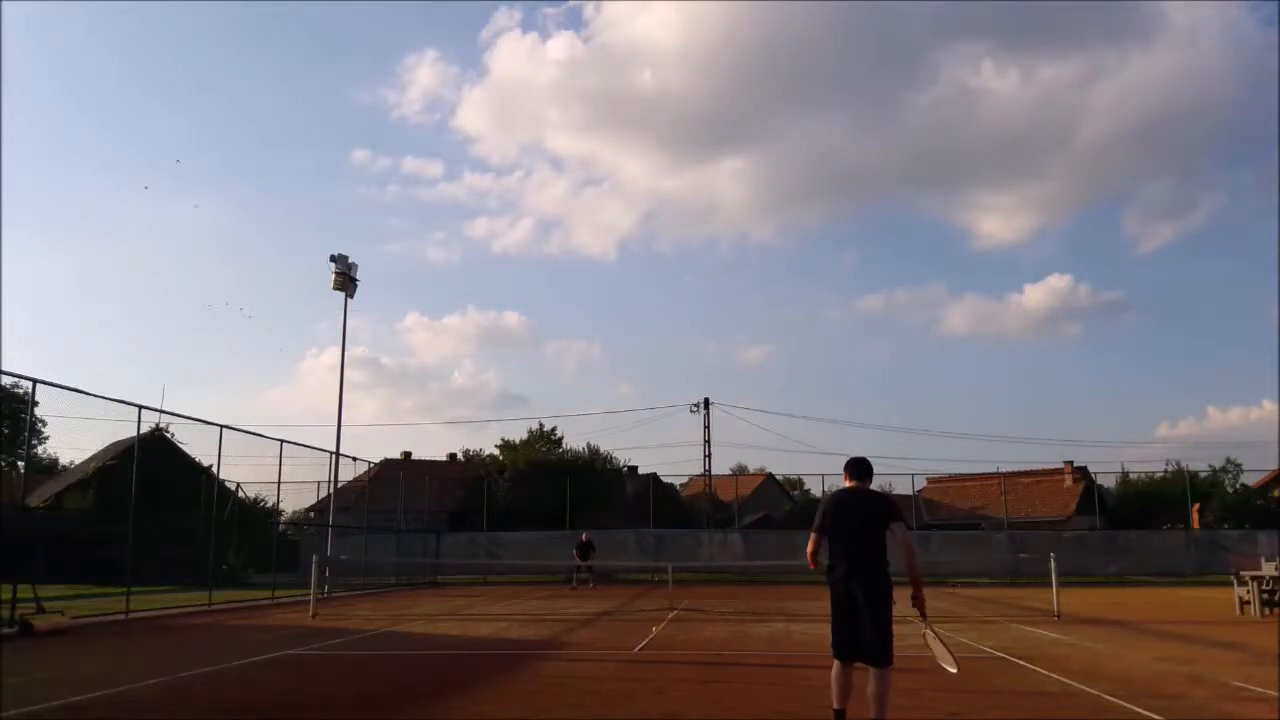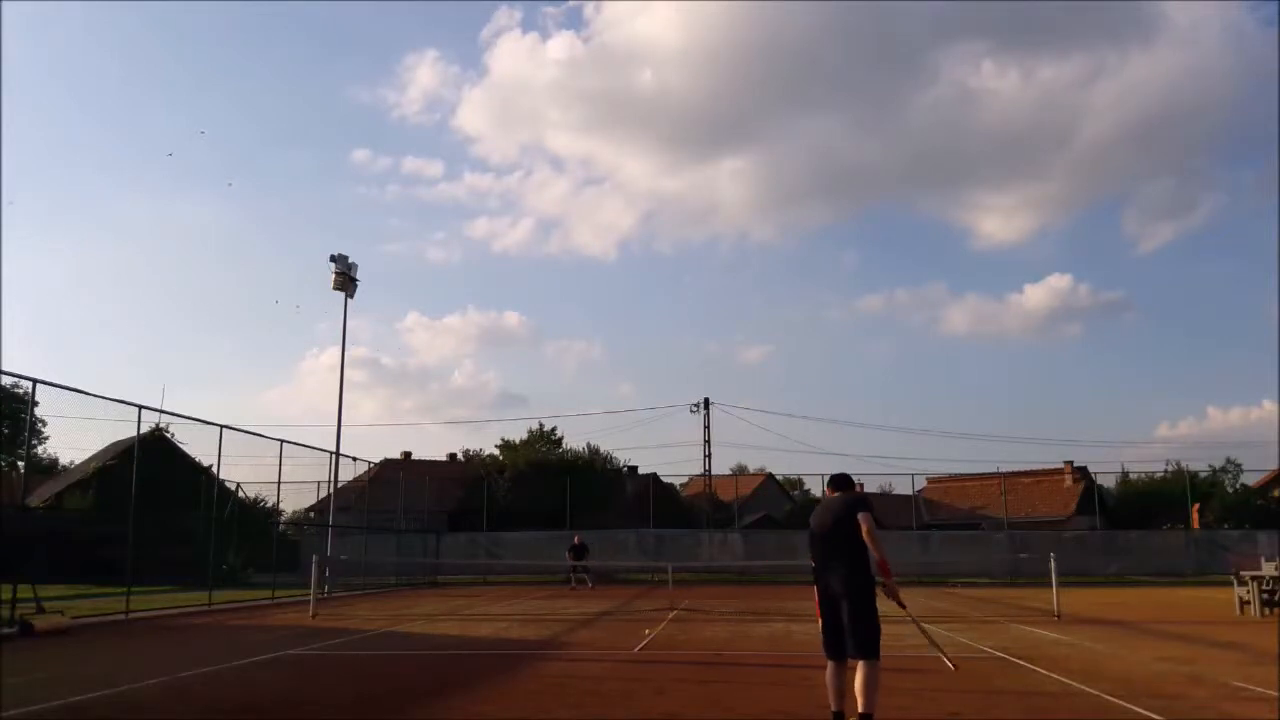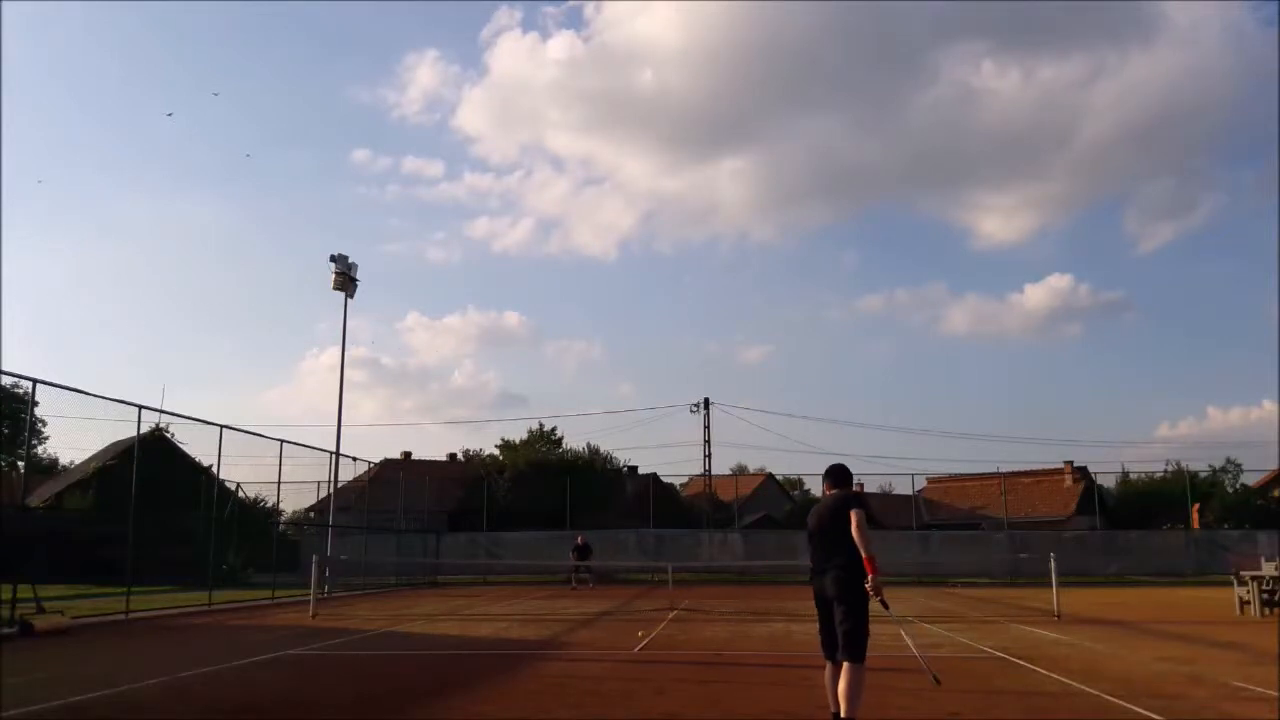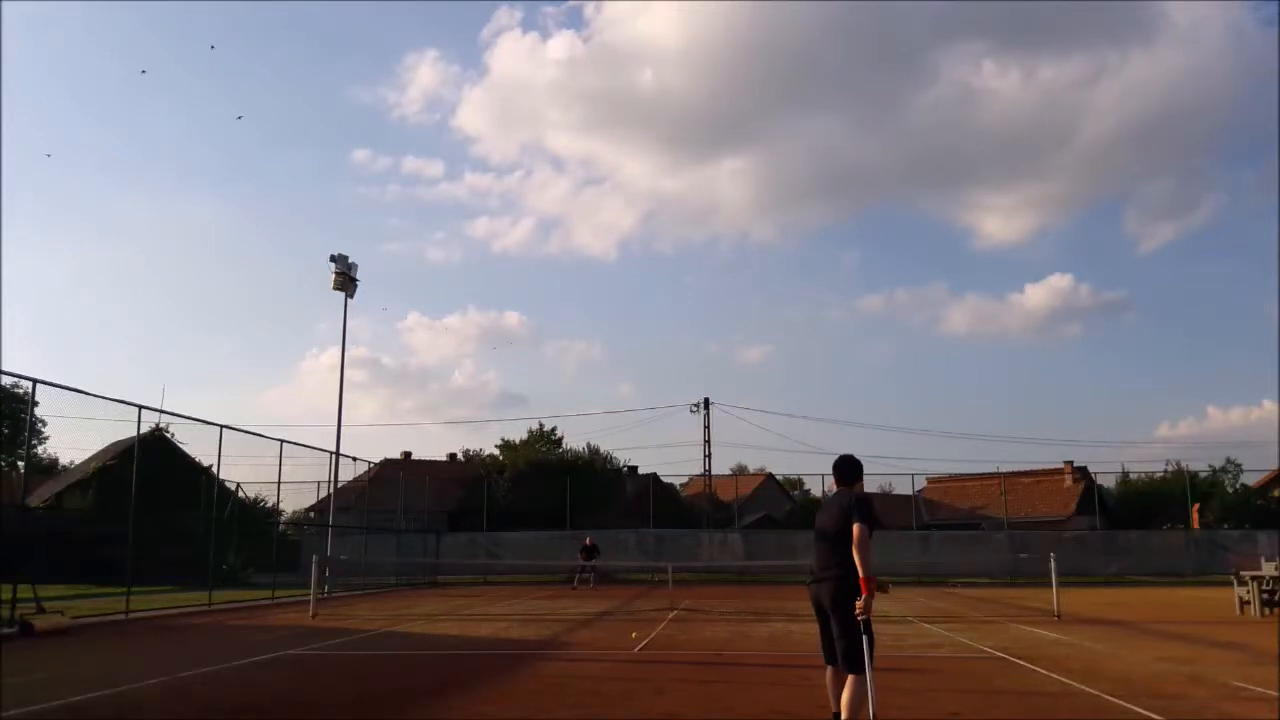
dt=0.4s
person 1, frame 1
left shoulder: (830, 502)
right shoulder: (883, 502)
left elbow: (812, 549)
right elbow: (904, 543)
left wrist: (813, 562)
right wrist: (917, 586)
left hip: (840, 585)
right hip: (875, 585)
left knee: (842, 659)
right knee: (879, 663)
person 1, frame 2
left shoulder: (817, 512)
right shoulder: (857, 499)
right elbow: (867, 530)
left wrist: (820, 611)
right wrist: (886, 573)
left hip: (825, 583)
right hip: (854, 579)
left knee: (835, 658)
right knee: (866, 657)
person 1, frame 3
left shoulder: (815, 512)
right shoulder: (854, 497)
right elbow: (857, 525)
right wrist: (871, 568)
left hip: (821, 584)
right hip: (848, 579)
left knee: (833, 658)
right knee: (852, 659)
person 1, frame 4
left shoulder: (826, 506)
right shoulder: (859, 501)
right elbow: (859, 541)
right wrist: (867, 589)
left hip: (819, 588)
right hip: (844, 589)
left knee: (835, 662)
right knee: (858, 669)
